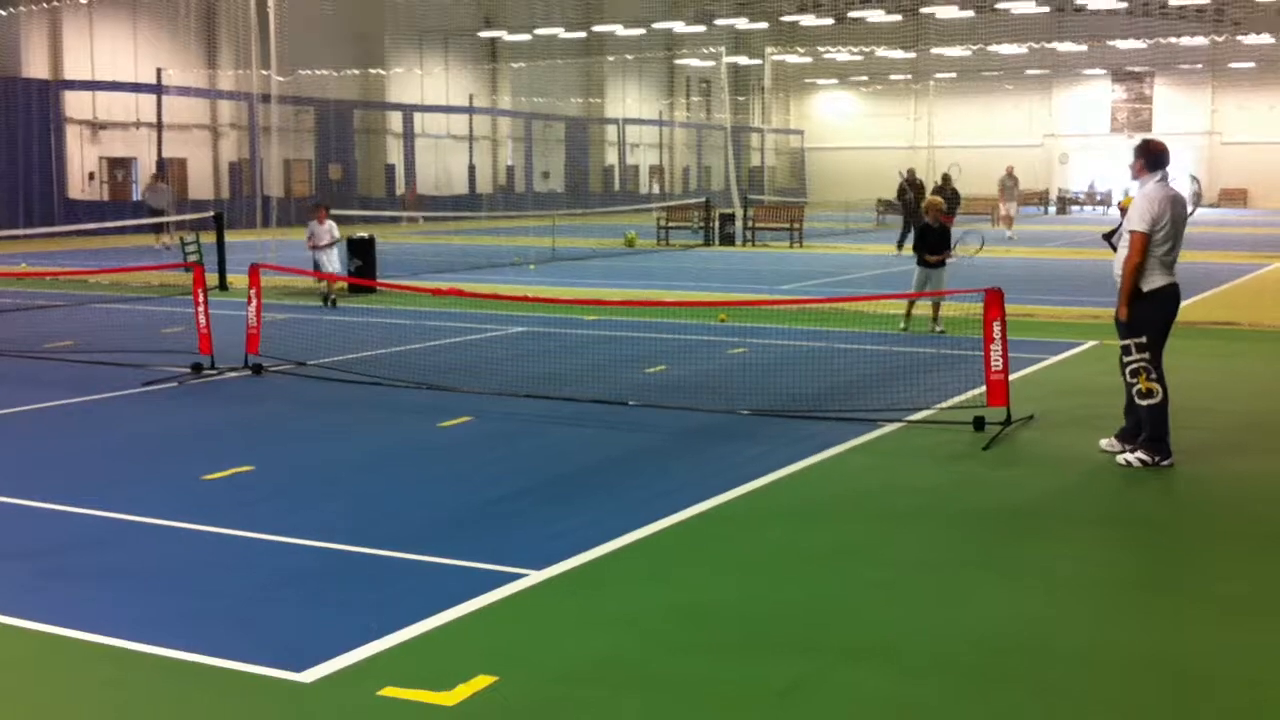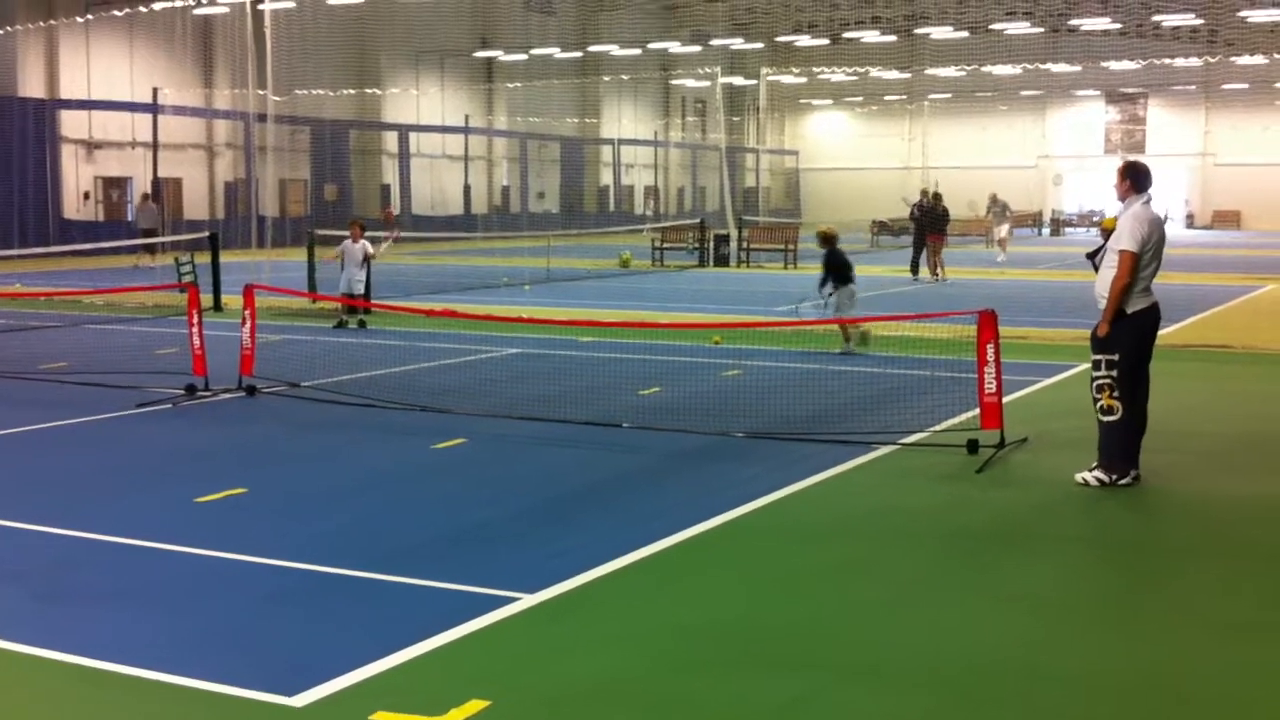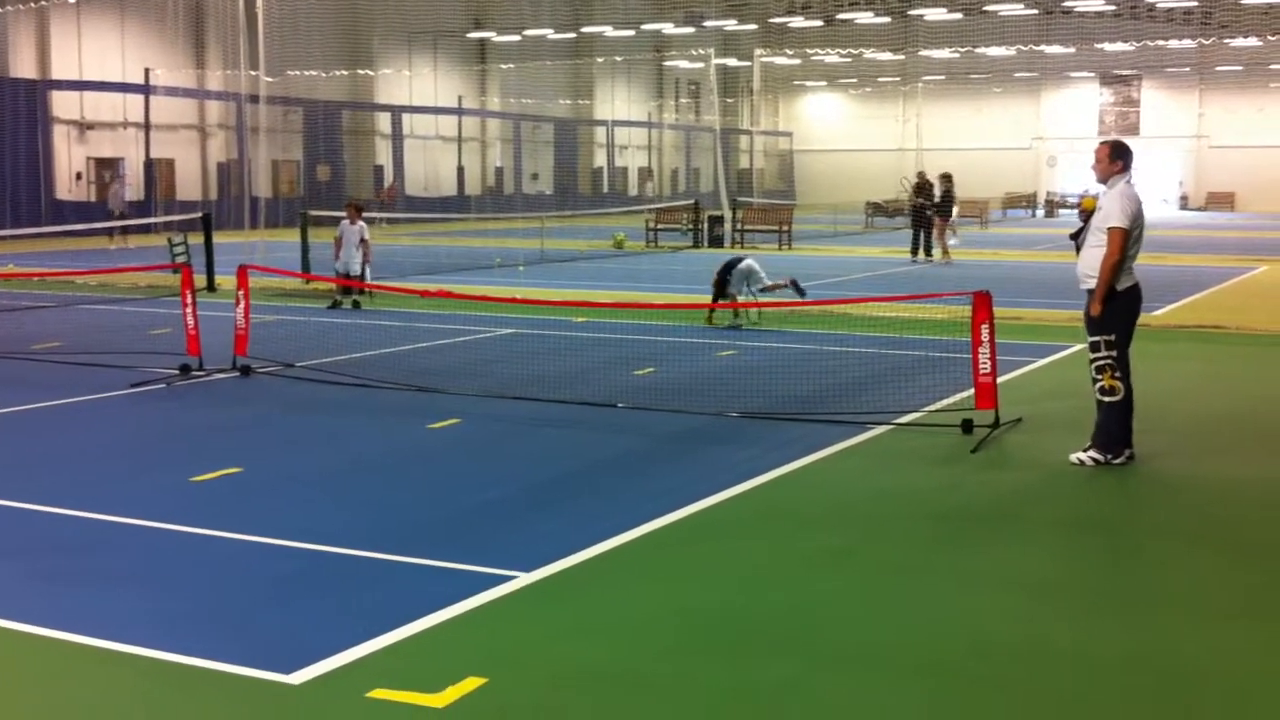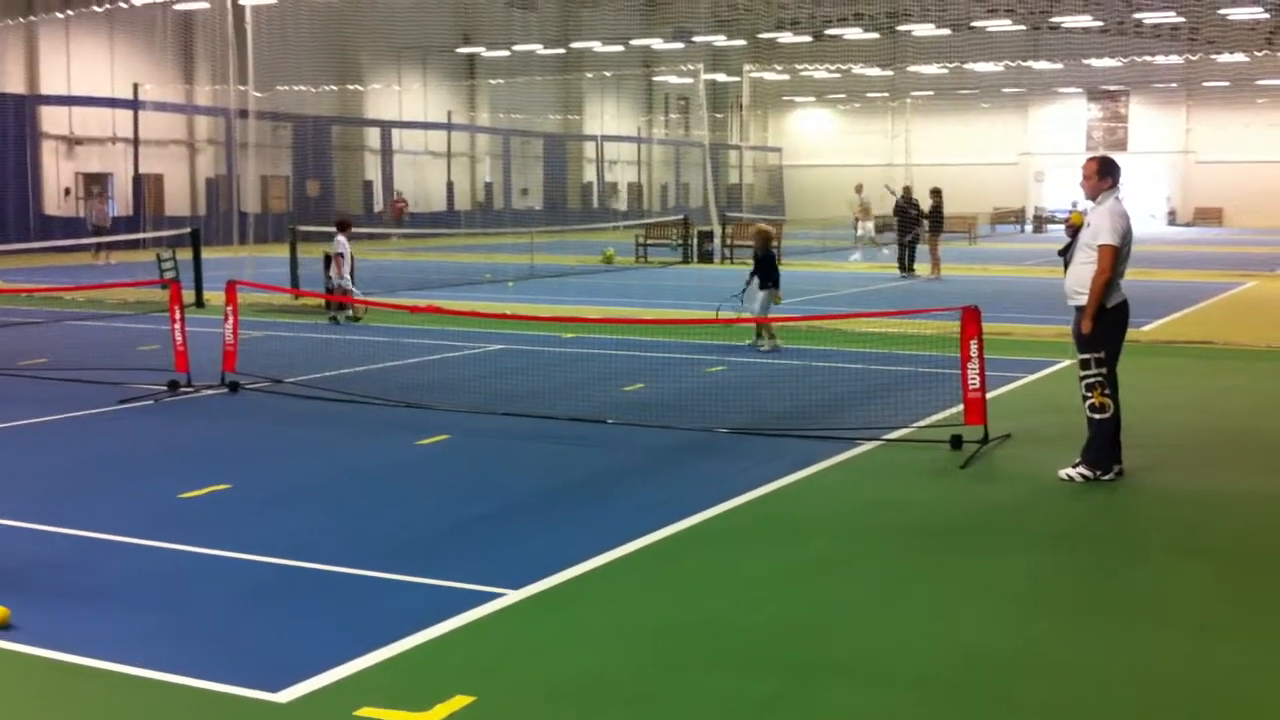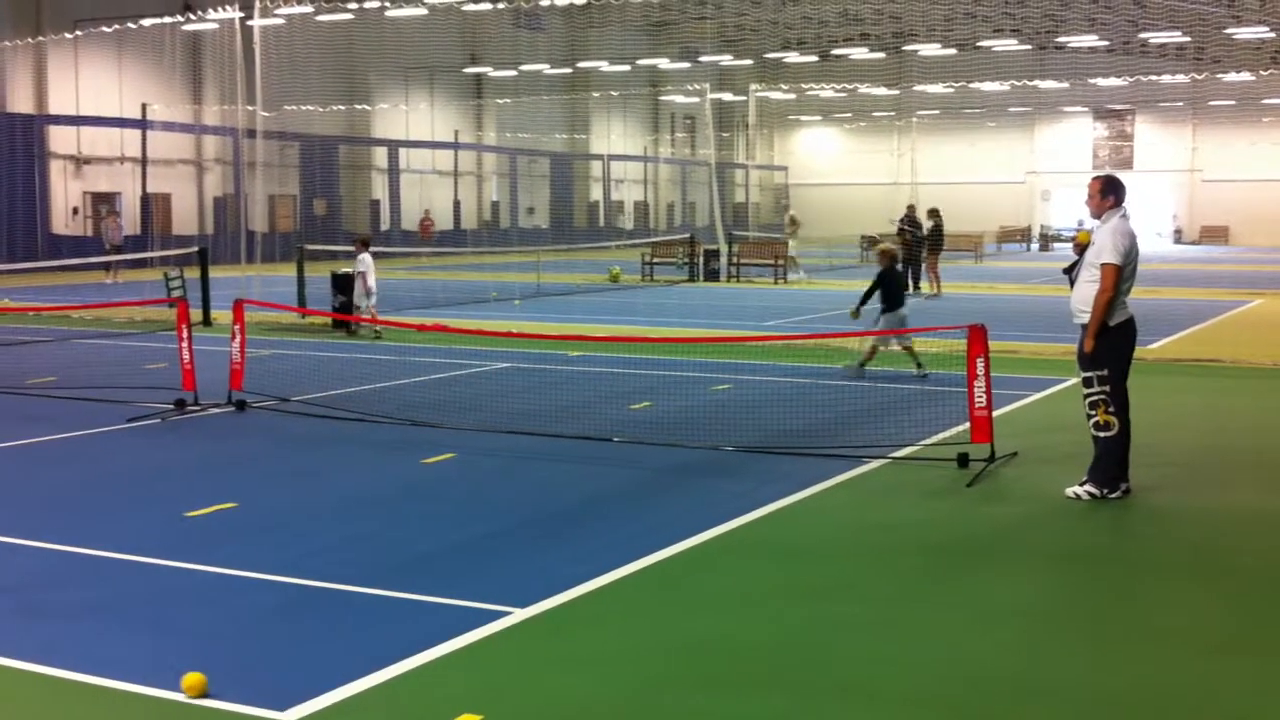
dt=1s
person 1, frame 1
left shoulder: (1146, 198)
right shoulder: (1175, 198)
left elbow: (1135, 258)
left wrist: (1123, 302)
right wrist: (1130, 224)
left hip: (1146, 295)
right hip: (1163, 290)
left knee: (1143, 371)
right knee: (1137, 367)
left ankle: (1156, 448)
right ankle: (1132, 434)
person 1, frame 2
left shoulder: (1133, 218)
right shoulder: (1150, 217)
left elbow: (1124, 277)
left wrist: (1106, 321)
right wrist: (1111, 241)
left hip: (1125, 316)
right hip: (1143, 312)
left knee: (1109, 392)
right knee: (1131, 391)
left ankle: (1114, 467)
right ankle: (1126, 463)
person 1, frame 3
left shoulder: (1119, 197)
right shoulder: (1116, 195)
left elbow: (1114, 255)
left wrist: (1098, 300)
right wrist: (1089, 220)
left hip: (1111, 296)
right hip: (1115, 294)
left knee: (1106, 372)
right knee: (1113, 371)
left ankle: (1109, 447)
right ankle: (1118, 442)
person 1, frame 4
left shoulder: (1109, 213)
right shoulder: (1101, 210)
left elbow: (1104, 271)
left wrist: (1088, 317)
right wrist: (1076, 235)
left hip: (1100, 312)
right hip: (1096, 310)
left knee: (1096, 387)
right knee: (1099, 386)
left ankle: (1099, 463)
right ankle: (1106, 458)
person 1, frame 5
left shoulder: (1113, 231)
right shoulder: (1111, 228)
left elbow: (1107, 290)
left wrist: (1091, 336)
right wrist: (1084, 253)
left hip: (1105, 330)
right hip: (1112, 329)
left knee: (1102, 407)
right knee: (1111, 405)
left ankle: (1106, 481)
right ankle: (1113, 476)
